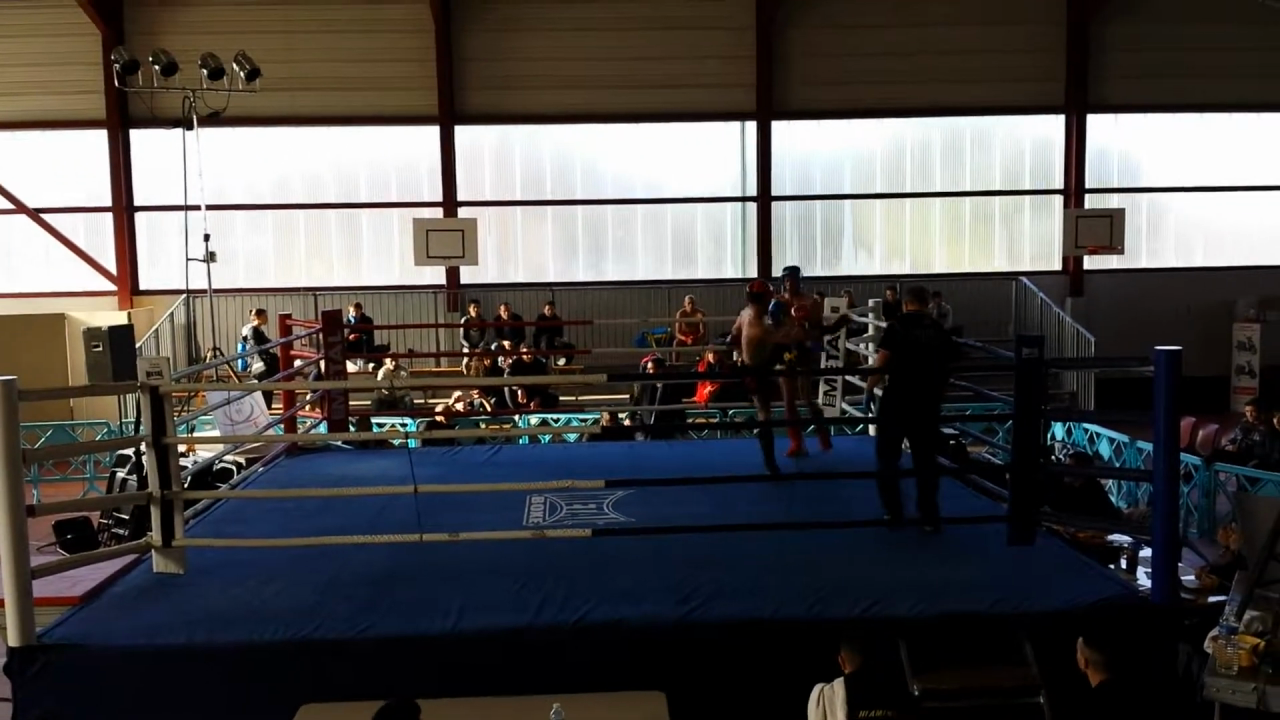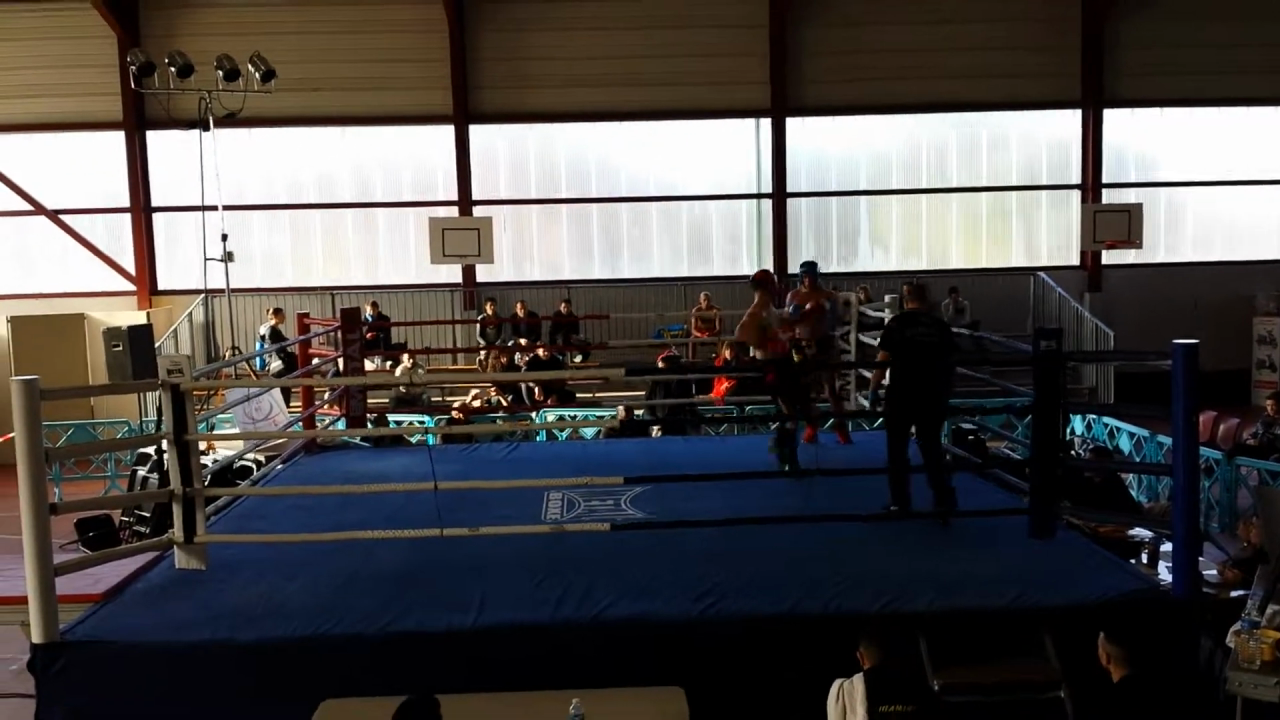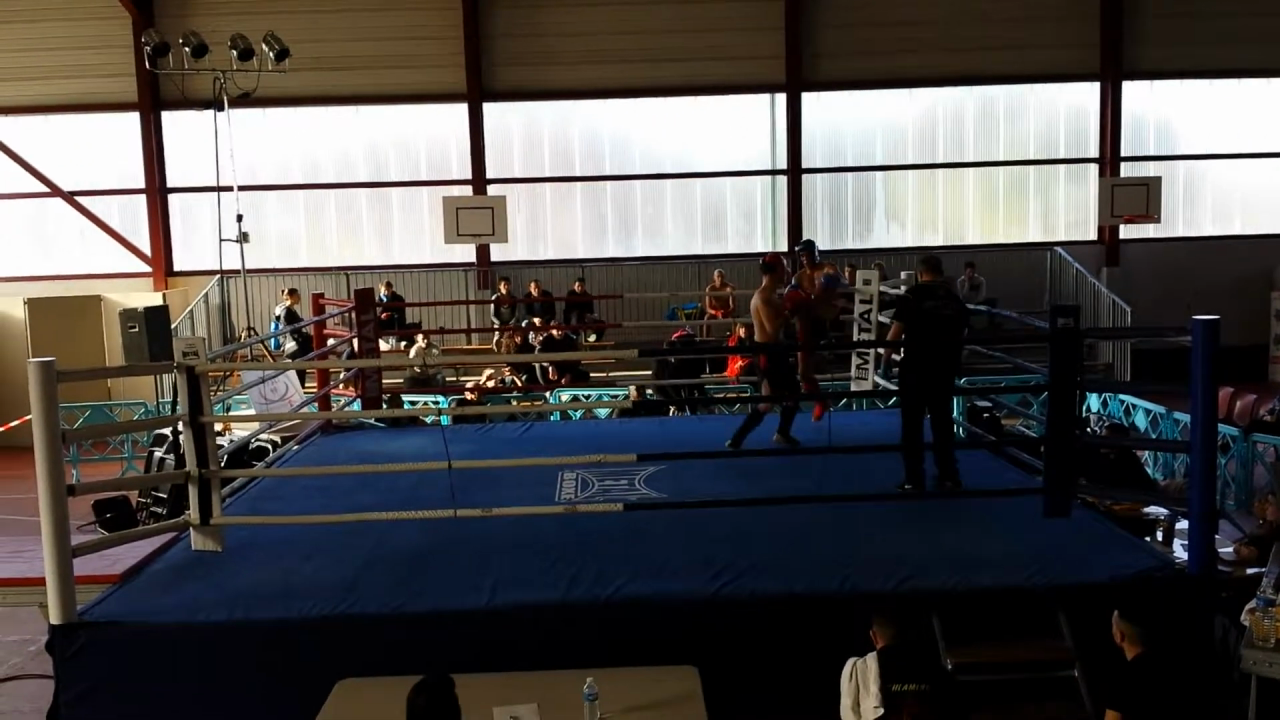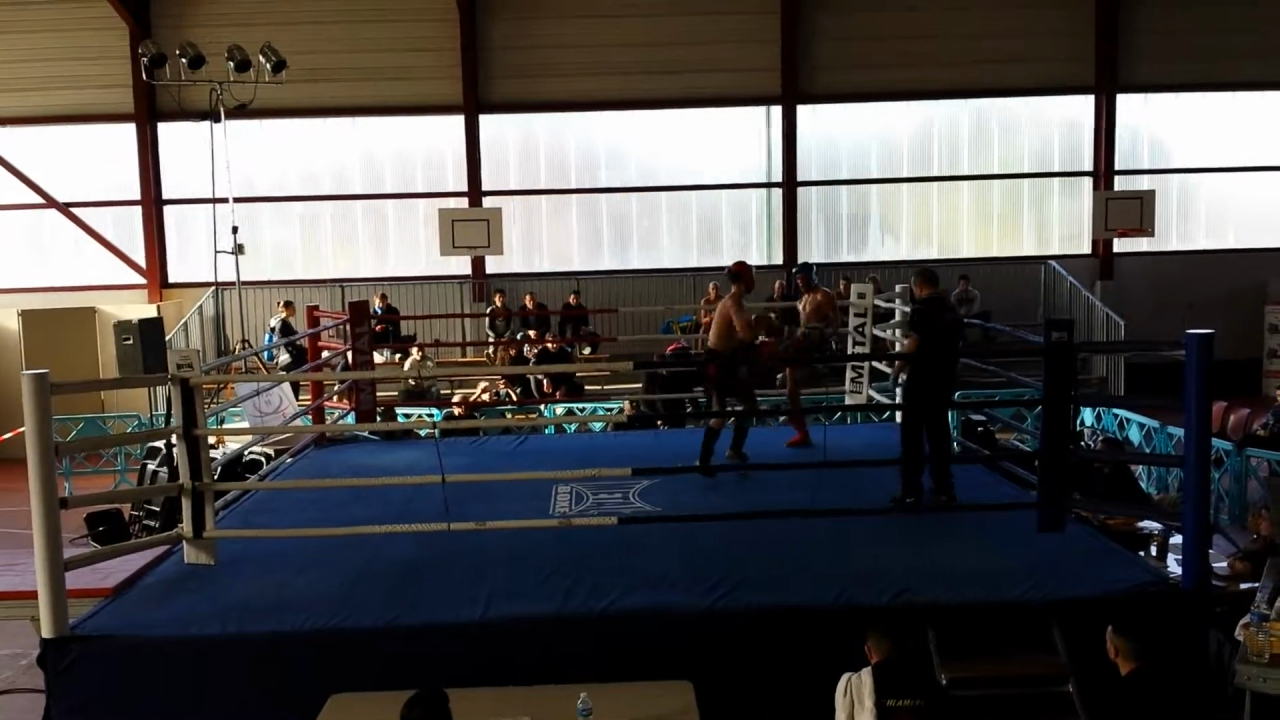
dt=0.3s
person 1, frame 1
left shoulder: (897, 326)
right shoulder: (941, 331)
left elbow: (881, 363)
right elbow: (947, 366)
left wrist: (869, 390)
right wrist: (937, 393)
left hip: (897, 400)
right hip: (929, 401)
left knee: (888, 454)
right knee: (926, 458)
left ankle: (893, 511)
right ankle: (929, 516)
person 1, frame 2
left shoulder: (897, 324)
right shoulder: (941, 326)
left elbow: (882, 362)
right elbow: (950, 363)
left wrist: (873, 391)
right wrist: (946, 394)
left hip: (902, 395)
right hip: (933, 396)
left knee: (898, 448)
right knee: (933, 448)
left ankle: (901, 502)
right ankle: (945, 501)
person 1, frame 3
left shoulder: (912, 296)
right shoulder: (955, 300)
left elbow: (895, 334)
right elbow: (961, 336)
left wrist: (884, 362)
right wrist: (955, 365)
left hip: (915, 368)
right hip: (945, 369)
left knee: (912, 424)
right knee: (943, 421)
left ankle: (914, 481)
right ankle: (949, 476)
person 1, frame 4
left shoulder: (922, 309)
right shoulder: (952, 310)
left elbow: (913, 347)
left wrist: (895, 372)
left hip: (922, 379)
right hip: (946, 379)
left knee: (912, 433)
right knee: (939, 433)
left ankle: (912, 493)
right ankle: (943, 489)
person 2, frame 1
left shoulder: (747, 312)
right shoulder: (757, 327)
left elbow: (734, 338)
right elbow: (786, 338)
left hip: (766, 356)
right hip: (756, 371)
right knee: (765, 415)
right ankle: (771, 466)
person 2, frame 2
left shoulder: (769, 309)
right shoulder: (754, 314)
left elbow: (785, 325)
right elbow: (740, 334)
left wrist: (804, 316)
right wrist: (768, 345)
left hip: (784, 364)
right hip: (772, 369)
left knee: (803, 410)
right knee: (792, 418)
left ankle: (780, 443)
right ankle: (791, 465)
person 2, frame 3
left shoulder: (771, 295)
right shoulder: (764, 298)
right elbow: (773, 330)
right wrist: (788, 309)
left hip: (776, 349)
right hip: (767, 353)
left knee: (792, 394)
right knee: (765, 403)
left ankle: (783, 434)
right ankle: (735, 441)
person 2, frame 4
left shoulder: (732, 301)
right shoulder: (735, 303)
right elbow: (746, 334)
right wrist: (756, 326)
left hip: (727, 361)
right hip: (717, 363)
left knee: (749, 403)
right knee: (719, 416)
left ankle: (735, 450)
right ankle: (703, 462)
person 3, frame 1
left shoulder: (811, 301)
right shoulder: (778, 301)
left elbow: (819, 328)
right elbow: (774, 324)
right wrist: (775, 315)
left hip: (806, 350)
right hip: (786, 351)
left knee: (807, 398)
right knee: (789, 400)
left ankle: (823, 435)
right ankle: (797, 443)
person 3, frame 2
left shoulder: (829, 295)
right shoulder: (794, 296)
left elbow: (836, 320)
left wrist: (826, 310)
left hip: (825, 344)
right hip: (804, 345)
left knee: (831, 390)
left ankle: (842, 430)
right ankle: (811, 428)
person 3, frame 3
left shoulder: (828, 269)
right shoulder: (799, 275)
left elbow: (839, 281)
right elbow: (791, 296)
left wrist: (832, 281)
left hip: (822, 317)
right hip: (806, 320)
right knee: (805, 371)
right ankle: (820, 403)
person 3, frame 4
left shoulder: (823, 295)
right shoulder: (802, 299)
left elbow: (835, 322)
left wrist: (826, 336)
left hip: (814, 341)
right hip: (803, 342)
right knee: (793, 391)
right ankle: (803, 434)
